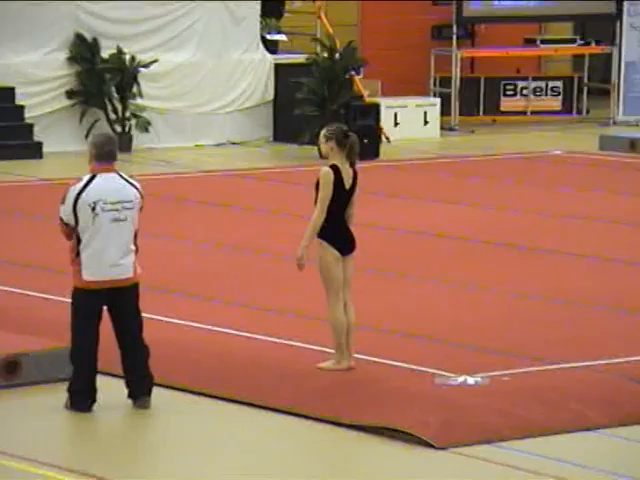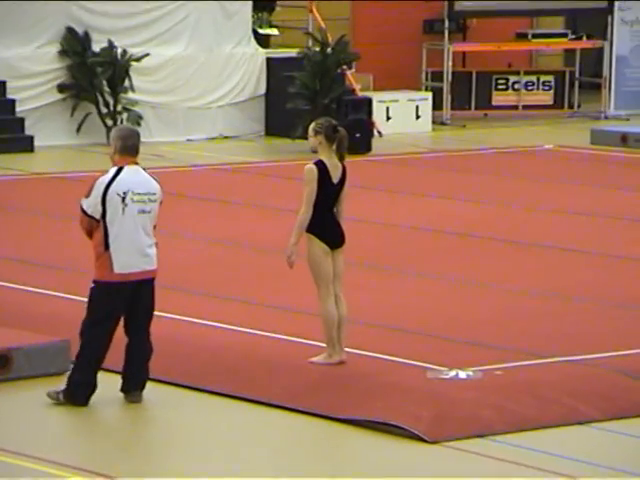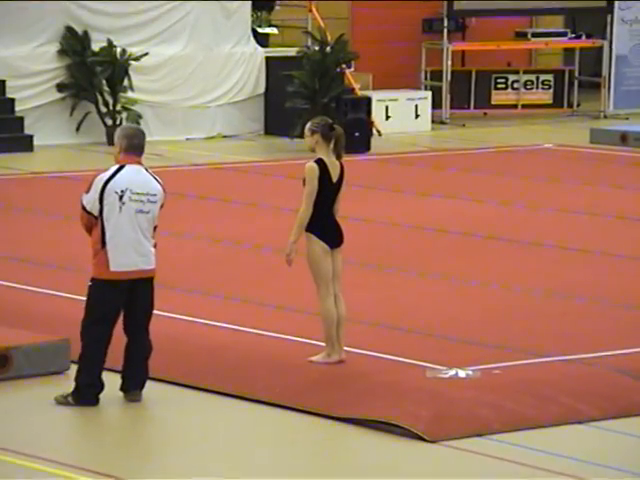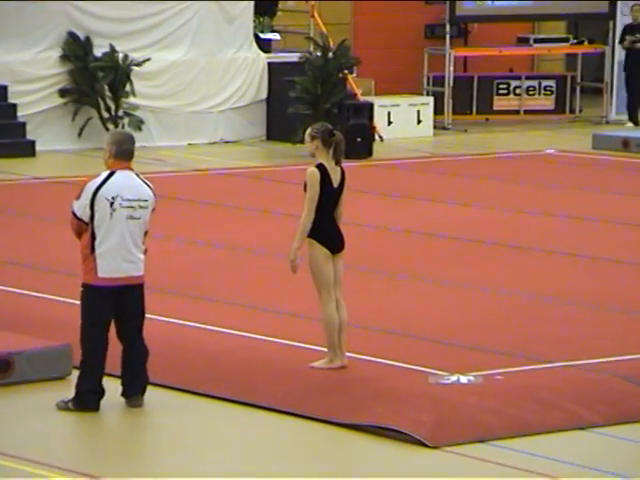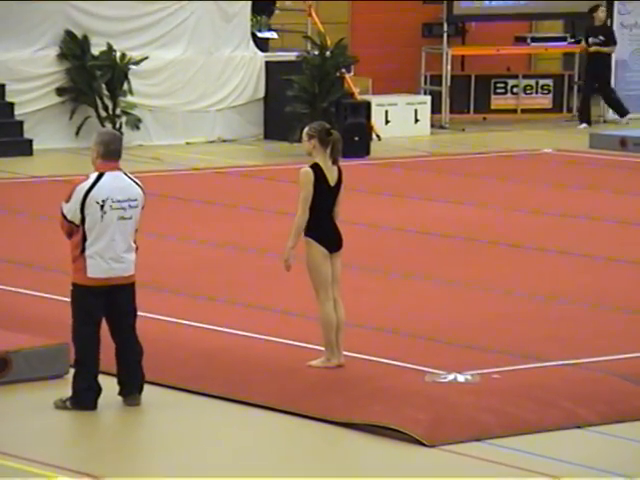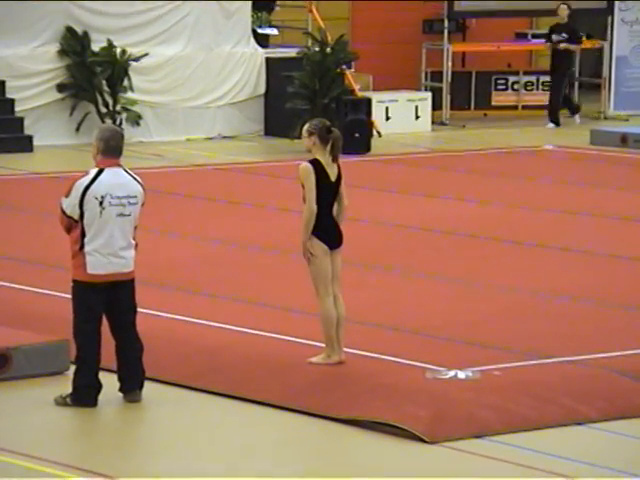
dt=0.5s
person 1, frame 1
left shoulder: (80, 191)
right shoulder: (134, 190)
left elbow: (67, 230)
left hip: (90, 277)
right hip: (125, 275)
left knee: (84, 340)
right knee: (131, 336)
left ankle: (81, 398)
right ankle: (141, 393)
person 1, frame 2
left shoulder: (106, 183)
right shoulder: (154, 185)
left elbow: (86, 224)
left hip: (113, 271)
right hip: (145, 269)
left knee: (96, 332)
right knee: (139, 332)
left ankle: (77, 392)
right ankle: (134, 387)
person 1, frame 3
left shoulder: (106, 180)
right shoulder: (156, 185)
left elbow: (87, 220)
left hip: (110, 269)
right hip: (144, 268)
left knee: (96, 332)
right knee: (138, 331)
left ankle: (86, 392)
right ankle: (134, 387)
person 1, frame 4
left shoulder: (97, 186)
right shoulder: (147, 190)
left elbow: (77, 225)
left hip: (100, 275)
right hip: (133, 274)
left knee: (94, 338)
right knee: (132, 336)
left ankle: (87, 398)
right ankle: (134, 392)
person 1, frame 5
left shoulder: (87, 188)
right shoulder: (136, 188)
left elbow: (67, 227)
left hip: (90, 274)
right hip: (124, 273)
left knee: (86, 337)
right knee: (126, 333)
left ankle: (84, 397)
right ankle: (132, 390)
person 1, frame 6
left shoulder: (85, 184)
right shoulder: (136, 184)
left elbow: (66, 222)
left hip: (90, 271)
right hip: (123, 269)
left knee: (87, 333)
right knee: (126, 330)
left ankle: (85, 393)
right ankle: (133, 386)
person 2, frame 1
left shoulder: (328, 173)
right shoulder: (352, 172)
left elbow: (320, 214)
left wrist: (304, 245)
left hip: (331, 241)
right hip: (347, 238)
left knee: (334, 301)
right knee: (345, 299)
left ankle: (340, 358)
right ankle: (348, 355)
person 2, frame 2
left shoulder: (313, 169)
right shoulder: (341, 167)
left elbow: (306, 211)
left wrist: (292, 243)
left hip: (319, 235)
right hip: (337, 232)
left knee: (325, 294)
right knee: (337, 293)
left ankle: (332, 352)
right ankle: (340, 349)
person 2, frame 3
left shoulder: (313, 167)
right shoulder: (338, 165)
left elbow: (307, 209)
left wrist: (292, 241)
left hip: (318, 234)
right hip: (335, 231)
left knee: (325, 294)
right knee: (336, 292)
left ankle: (331, 351)
right ankle: (339, 348)
person 2, frame 4
left shoulder: (314, 173)
right shoulder: (340, 170)
left elbow: (309, 214)
left wrist: (296, 247)
left hip: (320, 239)
right hip: (336, 236)
left knee: (326, 299)
right knee: (337, 297)
left ankle: (333, 357)
right ankle: (341, 354)
person 2, frame 5
left shoulder: (309, 172)
right shoulder: (337, 170)
left elbow: (303, 213)
left wrist: (291, 245)
left hip: (317, 238)
right hip: (335, 235)
left knee: (324, 298)
right knee: (335, 296)
left ankle: (330, 355)
right ankle: (338, 353)
person 2, frame 6
left shoulder: (308, 167)
right shoulder: (335, 165)
left elbow: (311, 207)
right elbow: (342, 204)
left wrist: (304, 239)
right wrist: (334, 227)
left hip: (319, 235)
right hip: (335, 232)
left knee: (324, 295)
right knee: (335, 293)
left ankle: (331, 352)
right ankle: (338, 349)
